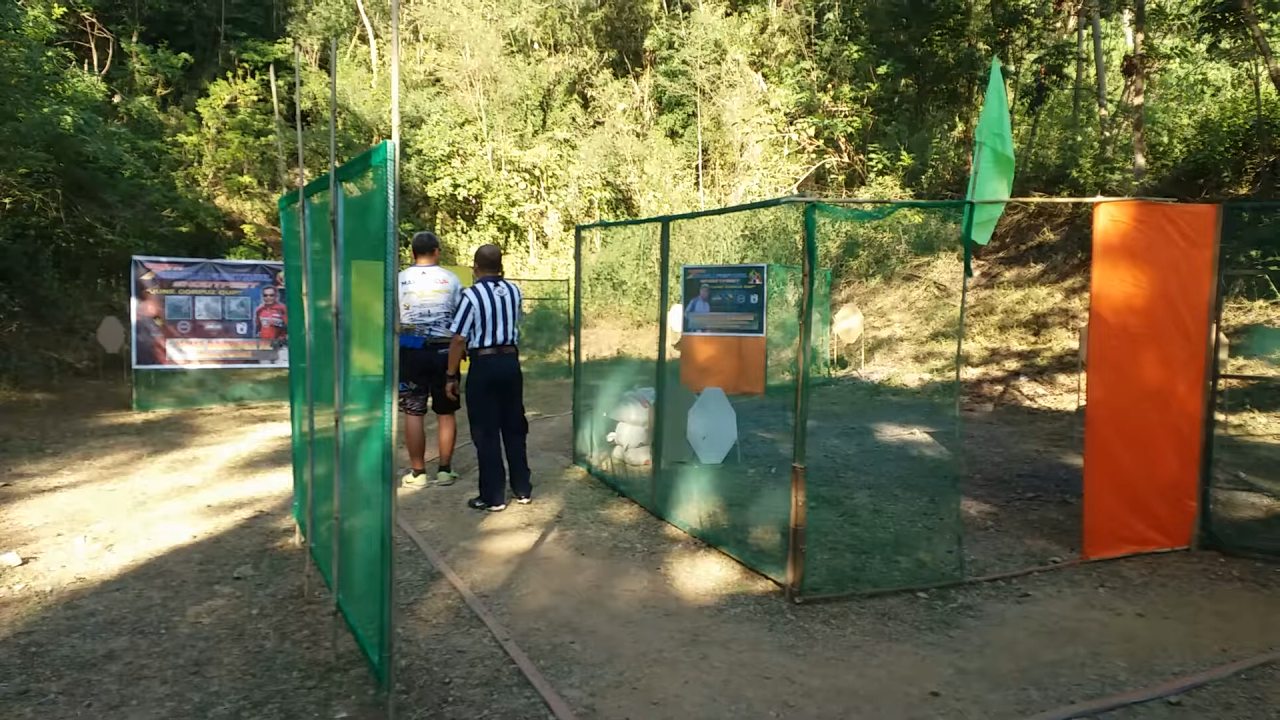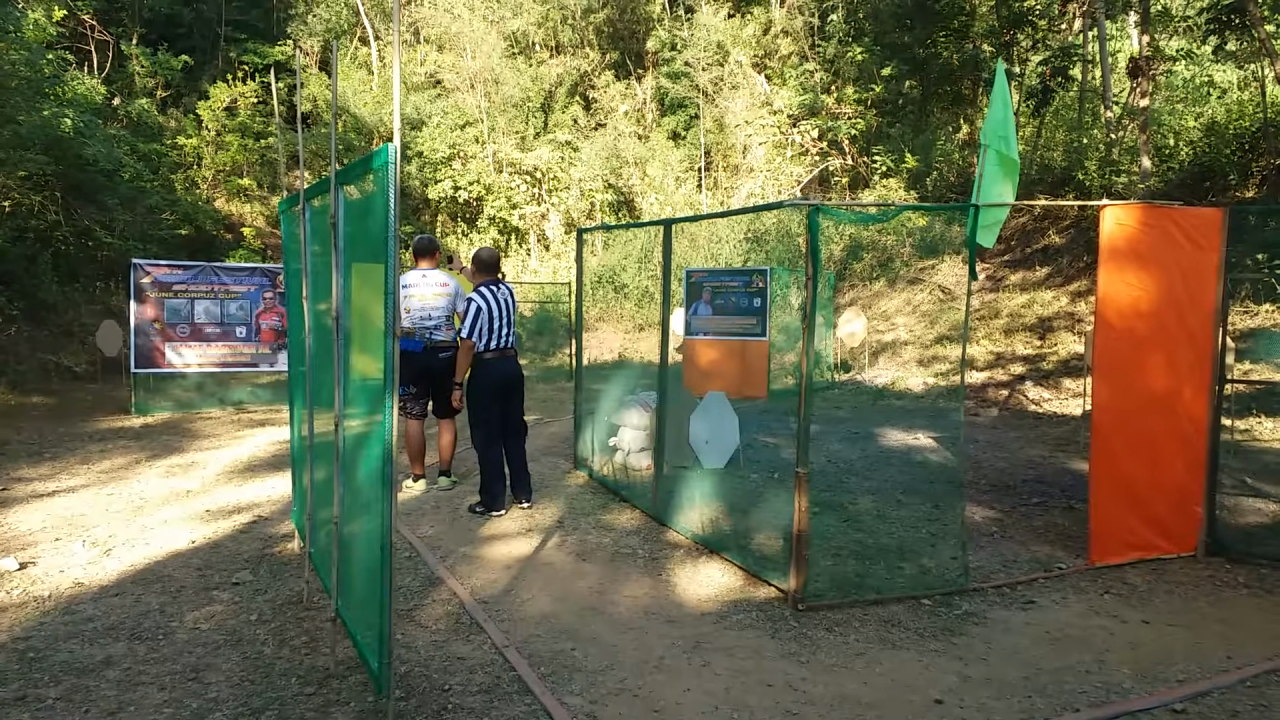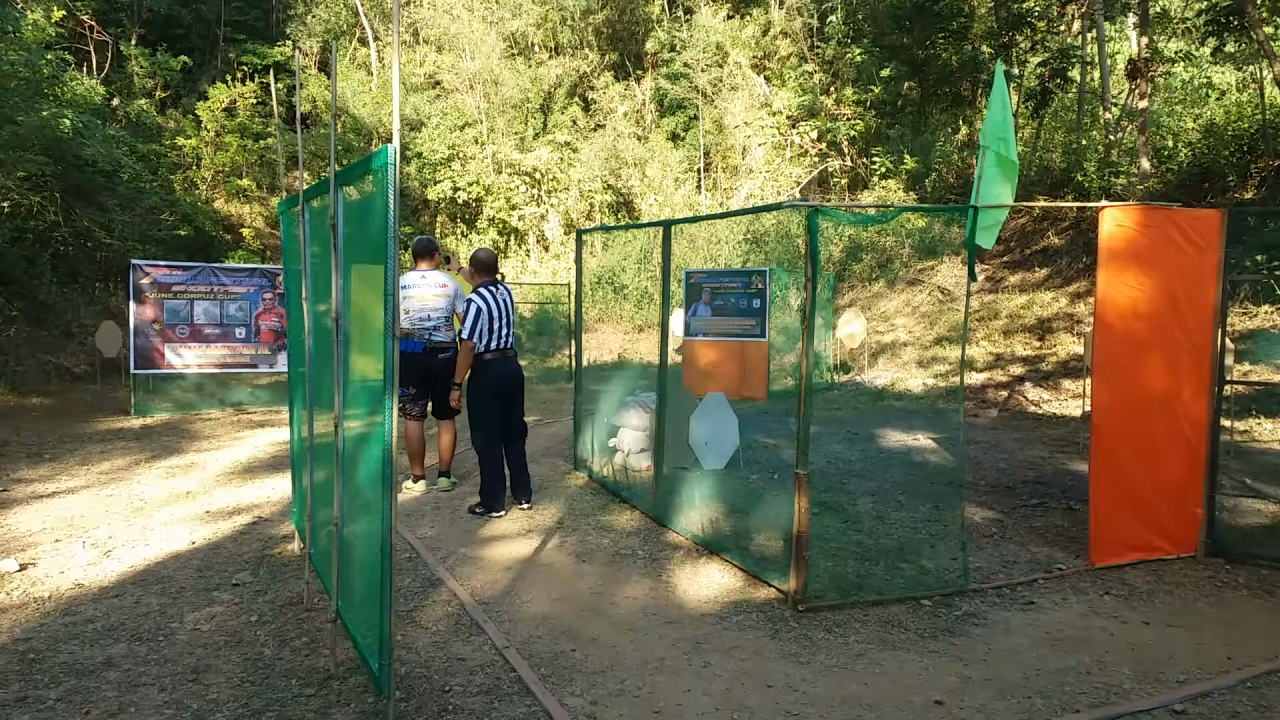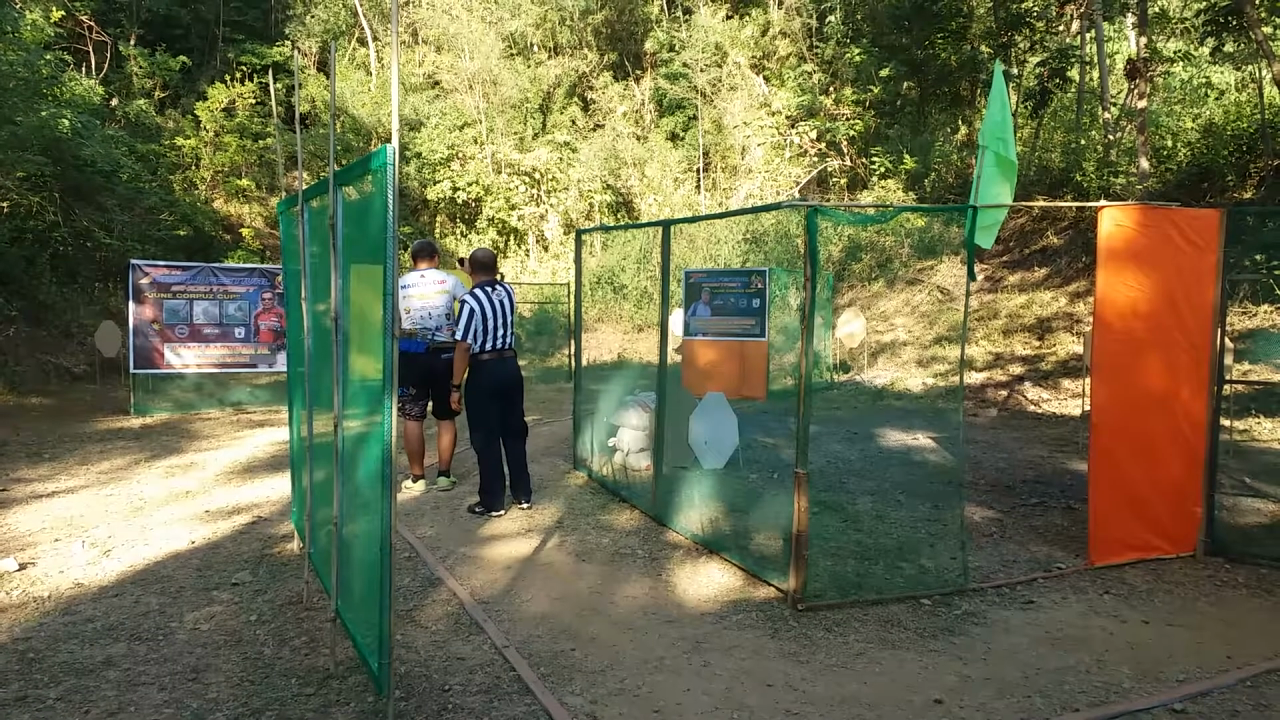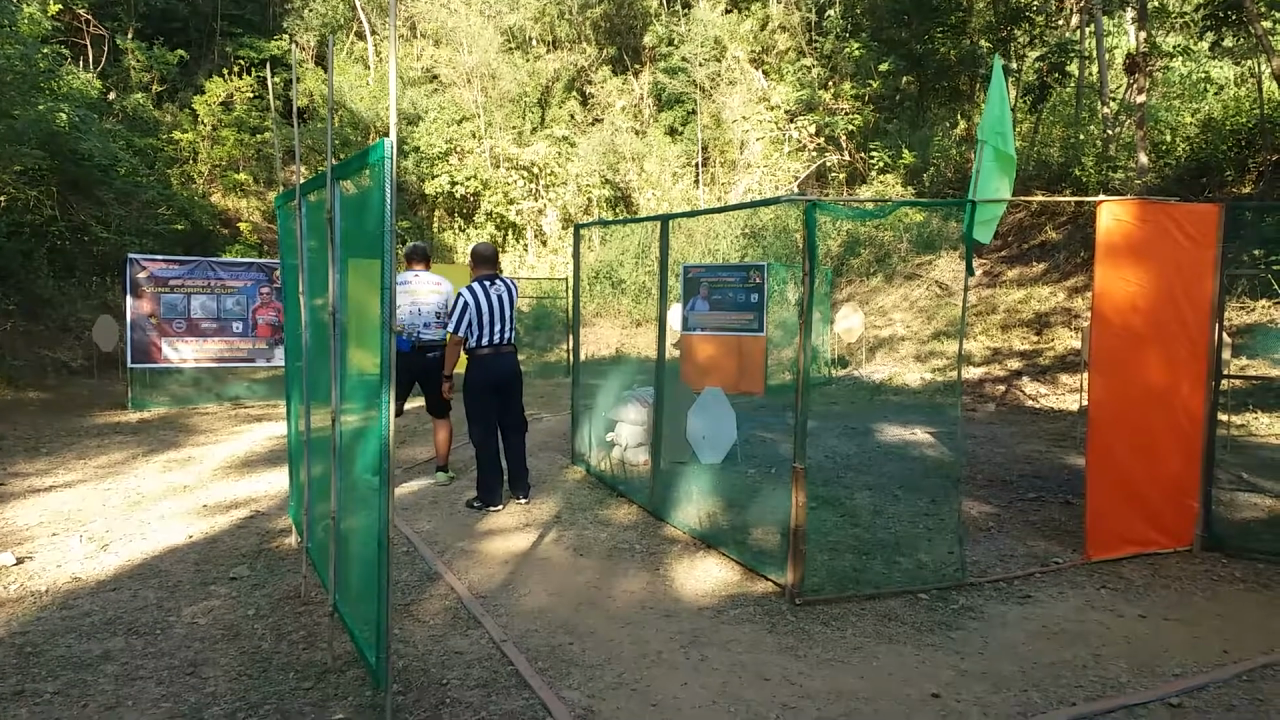
dt=0.5s
person 1, frame 1
left shoulder: (471, 295)
right shoulder: (514, 291)
left elbow: (459, 340)
left wrist: (451, 375)
left hip: (484, 367)
right hip: (510, 362)
left knee: (486, 433)
right knee: (515, 428)
left ankle: (493, 496)
right ankle: (522, 489)
person 1, frame 2
left shoulder: (475, 299)
right shoulder: (507, 291)
left elbow: (468, 345)
left wrist: (458, 385)
left hip: (486, 370)
right hip: (511, 366)
left knee: (487, 438)
right knee: (514, 432)
left ankle: (493, 502)
right ankle: (523, 494)
person 1, frame 3
left shoulder: (475, 300)
right shoulder: (505, 291)
left elbow: (469, 346)
left wrist: (457, 384)
left hip: (487, 372)
right hip: (511, 366)
left knee: (487, 438)
right knee: (514, 433)
left ankle: (493, 503)
right ankle: (523, 494)
person 1, frame 4
left shoulder: (471, 300)
right shoulder: (507, 291)
left elbow: (464, 347)
left wrist: (456, 386)
right wrist: (490, 276)
left hip: (484, 372)
right hip: (510, 367)
left knee: (486, 438)
right knee: (515, 432)
left ankle: (493, 502)
right ankle: (523, 494)
person 1, frame 5
left shoulder: (467, 294)
right shoulder: (511, 287)
left elbow: (456, 340)
left wrist: (447, 376)
right wrist: (494, 274)
left hip: (481, 367)
right hip: (509, 362)
left knee: (484, 433)
right knee: (514, 427)
left ankle: (490, 497)
right ankle: (521, 489)
person 2, frame 1
left shoulder: (401, 279)
right shoulder: (450, 279)
left hip: (412, 350)
right hip: (444, 350)
left knee: (414, 413)
right knee: (446, 413)
left ankle: (418, 472)
right ankle: (445, 470)
person 2, frame 2
left shoulder: (401, 283)
right shoulder: (451, 282)
left hip: (412, 354)
right hip: (444, 353)
left knee: (414, 417)
right knee: (446, 417)
left ankle: (418, 477)
right ankle: (445, 475)
person 2, frame 3
left shoulder: (400, 284)
right shoulder: (450, 283)
left hip: (411, 355)
right hip: (444, 354)
left knee: (413, 418)
right knee: (446, 418)
left ankle: (417, 478)
right ankle: (444, 476)
person 2, frame 4
left shoulder: (400, 285)
right shoulder: (449, 280)
left hip: (412, 355)
right hip: (445, 354)
left knee: (413, 419)
right knee: (446, 418)
left ankle: (417, 478)
right ankle: (444, 475)
person 2, frame 5
left shoulder: (394, 283)
right shoulder: (444, 285)
left hip: (402, 355)
right hip: (434, 354)
right knee: (441, 416)
right ankle: (442, 470)
